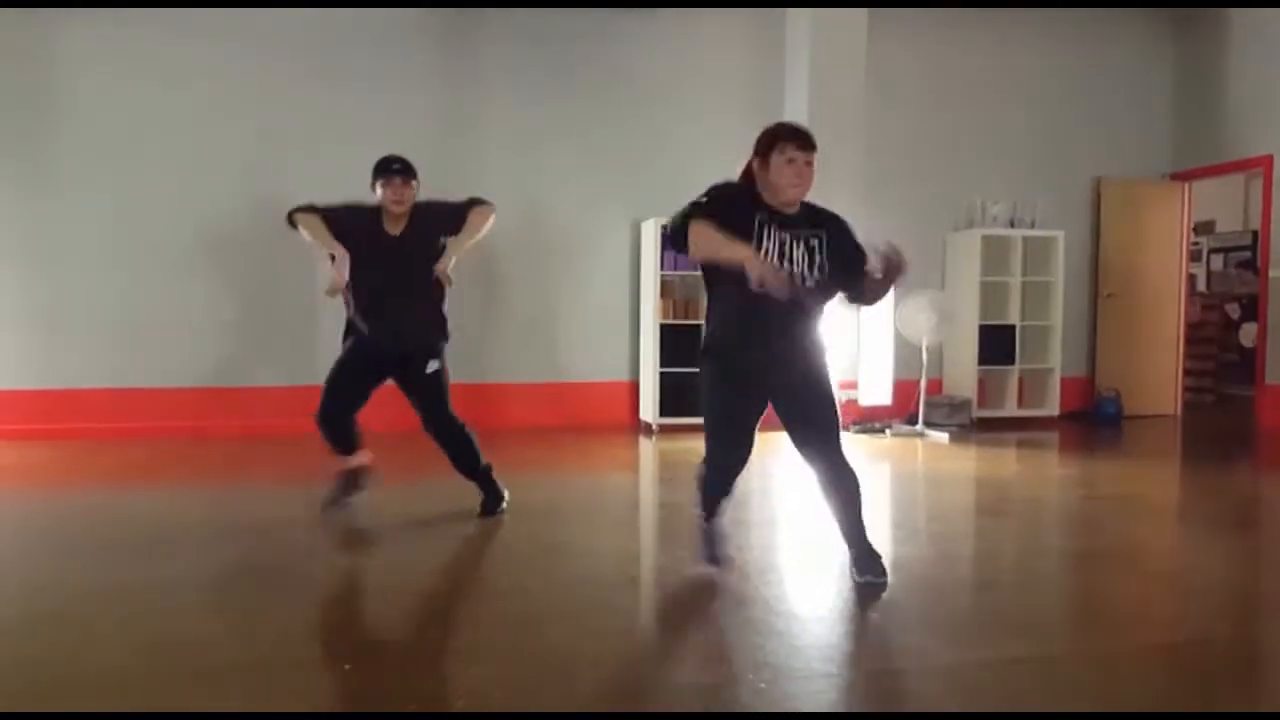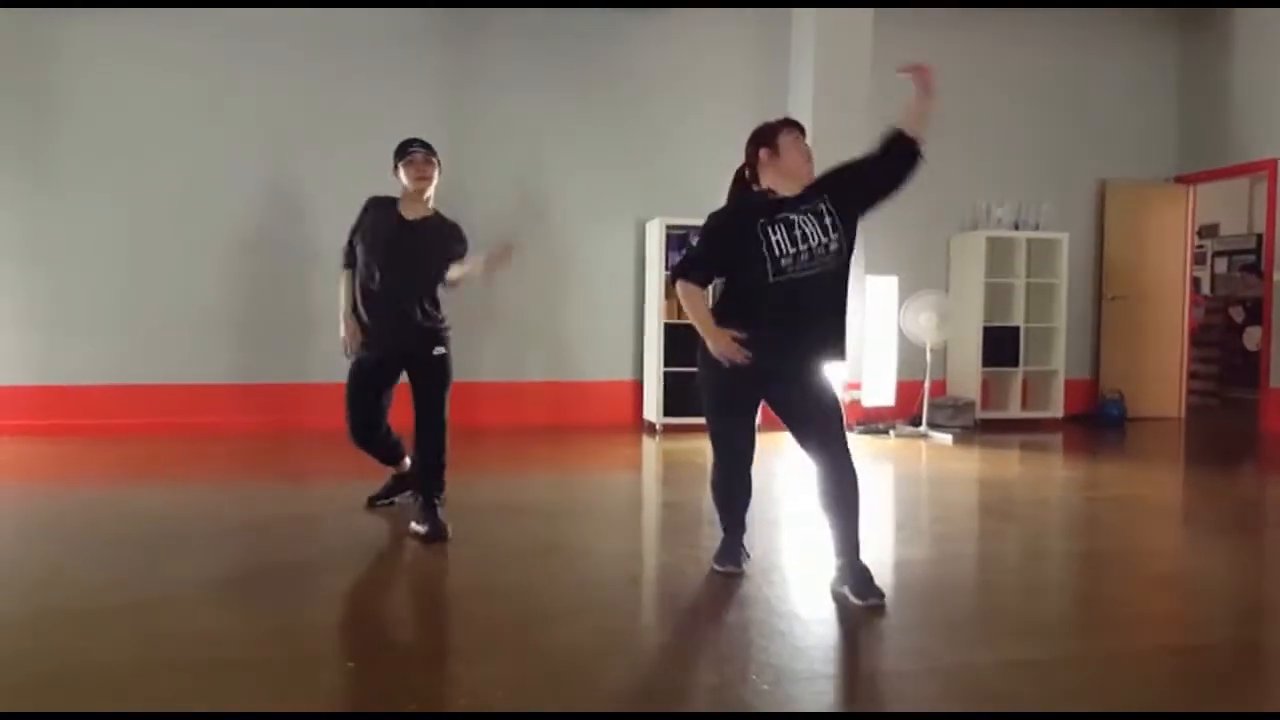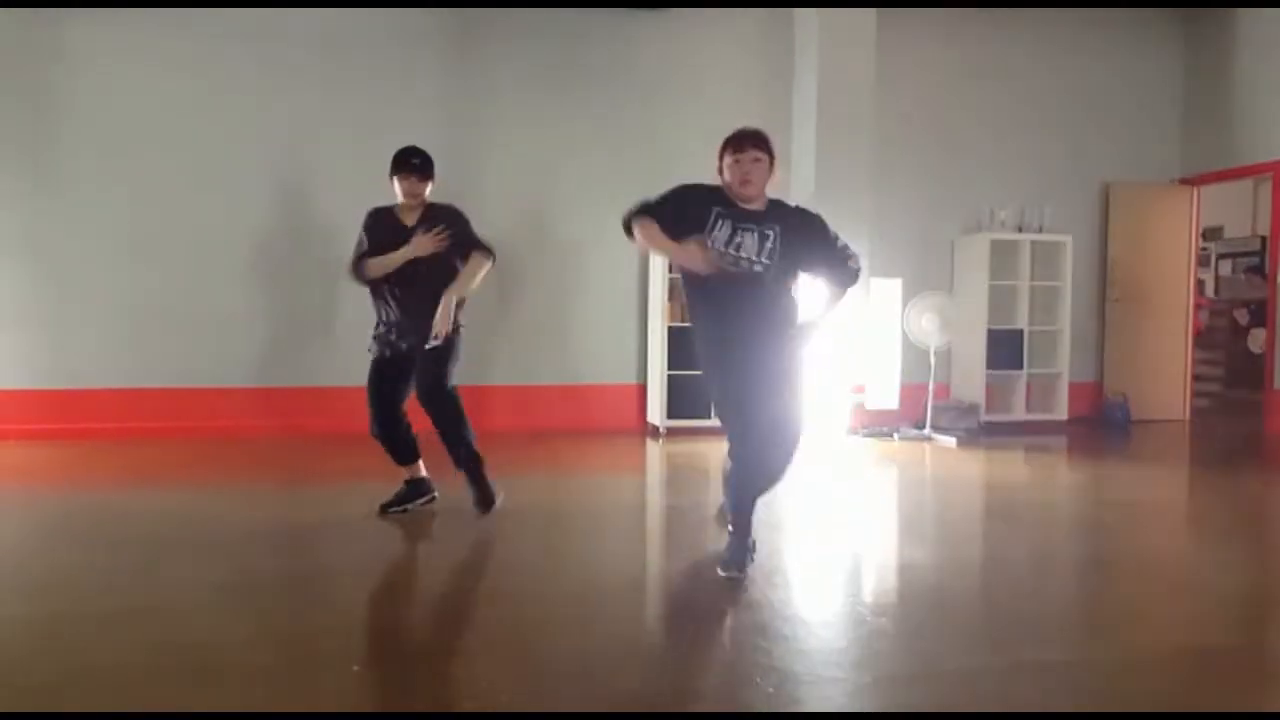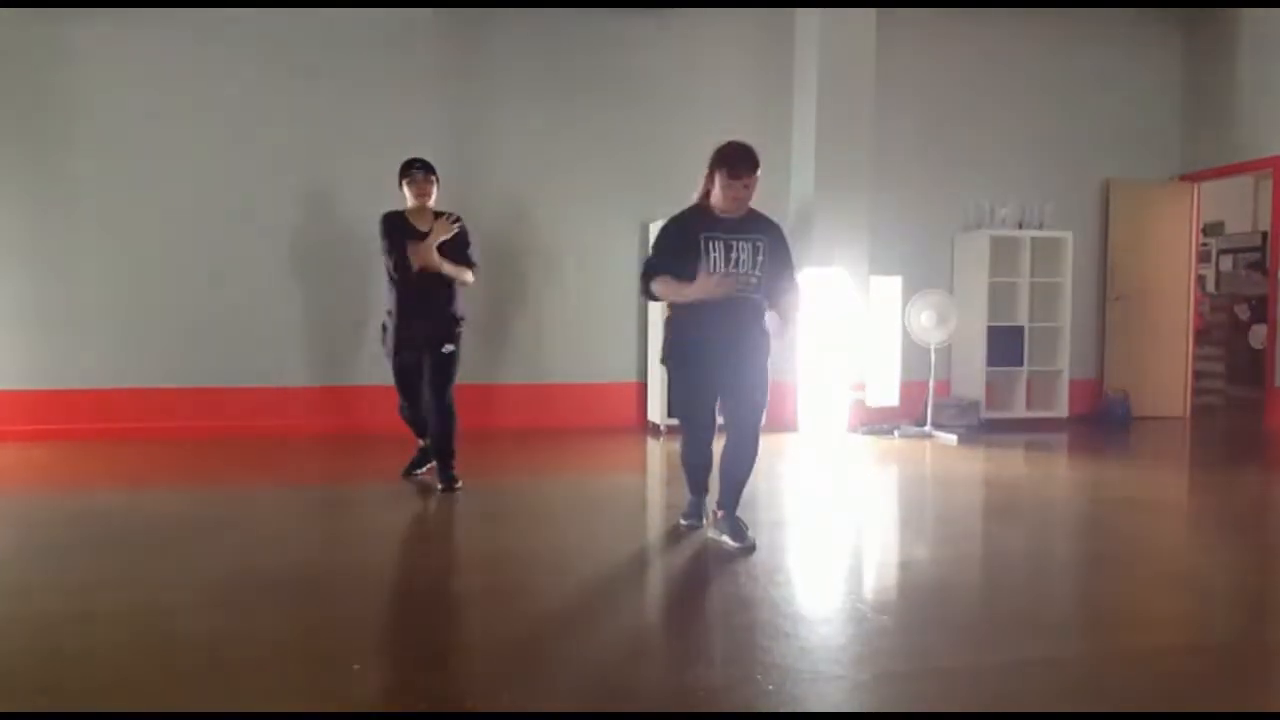
dt=0.5s
person 1, frame 1
left shoulder: (827, 228)
right shoulder: (730, 202)
left elbow: (862, 290)
right elbow: (685, 230)
left wrist: (888, 276)
right wrist: (748, 256)
left hip: (797, 360)
right hip: (732, 356)
left knee: (828, 457)
right knee: (726, 455)
left ankle: (859, 545)
right ankle: (707, 529)
person 1, frame 2
left shoulder: (835, 195)
right shoulder: (735, 219)
left elbow: (897, 155)
right elbow: (689, 278)
left wrist: (923, 97)
right wrist: (709, 333)
left hip: (800, 361)
right hip: (733, 356)
left knee: (833, 455)
right knee: (733, 457)
left ankle: (849, 564)
right ankle: (732, 540)
person 1, frame 3
left shoulder: (798, 223)
right shoulder: (697, 203)
left elbow: (847, 266)
right elbow: (638, 221)
left wrist: (818, 320)
right wrist: (675, 251)
left hip: (775, 349)
right hip: (724, 351)
left knee: (780, 443)
right knee: (748, 444)
left ankle: (737, 516)
right ankle: (739, 533)
person 1, frame 4
left shoulder: (766, 231)
right shoulder: (682, 227)
left elbow: (785, 288)
right elbow: (652, 282)
left wrist: (787, 313)
right wrist: (693, 289)
left hip: (746, 349)
right hip: (690, 350)
left knee: (745, 434)
right knee: (697, 433)
left ankle: (726, 512)
right ankle: (696, 499)
person 2, frame 1
left shoulder: (431, 217)
right shoulder: (356, 219)
left elbow: (484, 209)
right elbow: (300, 216)
left wrist: (454, 251)
right wrist: (339, 253)
left hip: (419, 342)
right hip: (367, 339)
left knee: (438, 419)
right knee: (332, 411)
left ankle: (486, 482)
right ankle: (354, 467)
person 2, frame 2
left shoulder: (448, 231)
right shoulder: (375, 211)
left elbow: (451, 273)
right elbow: (352, 264)
left wrist: (480, 266)
right wrist: (348, 318)
left hip: (426, 335)
right hip: (377, 340)
left knee: (430, 416)
right knee: (363, 425)
left ankle: (428, 505)
right ankle: (403, 472)
person 2, frame 3
left shoulder: (448, 218)
right shoulder: (378, 220)
left elbow: (482, 256)
right elbow: (362, 271)
left wrist: (452, 296)
right wrist: (410, 252)
left hip: (434, 330)
right hip: (391, 333)
left knee: (434, 394)
right knee: (383, 416)
left ankle: (474, 473)
right ankle: (418, 481)
person 2, frame 4
left shoulder: (453, 226)
right shoulder: (391, 223)
left elbow: (469, 275)
right elbow: (401, 268)
left wrist: (439, 262)
right wrist: (433, 239)
left hip: (443, 327)
right hip: (402, 329)
left knee: (440, 397)
right knee: (411, 401)
left ankle: (446, 464)
right ankle: (426, 447)
